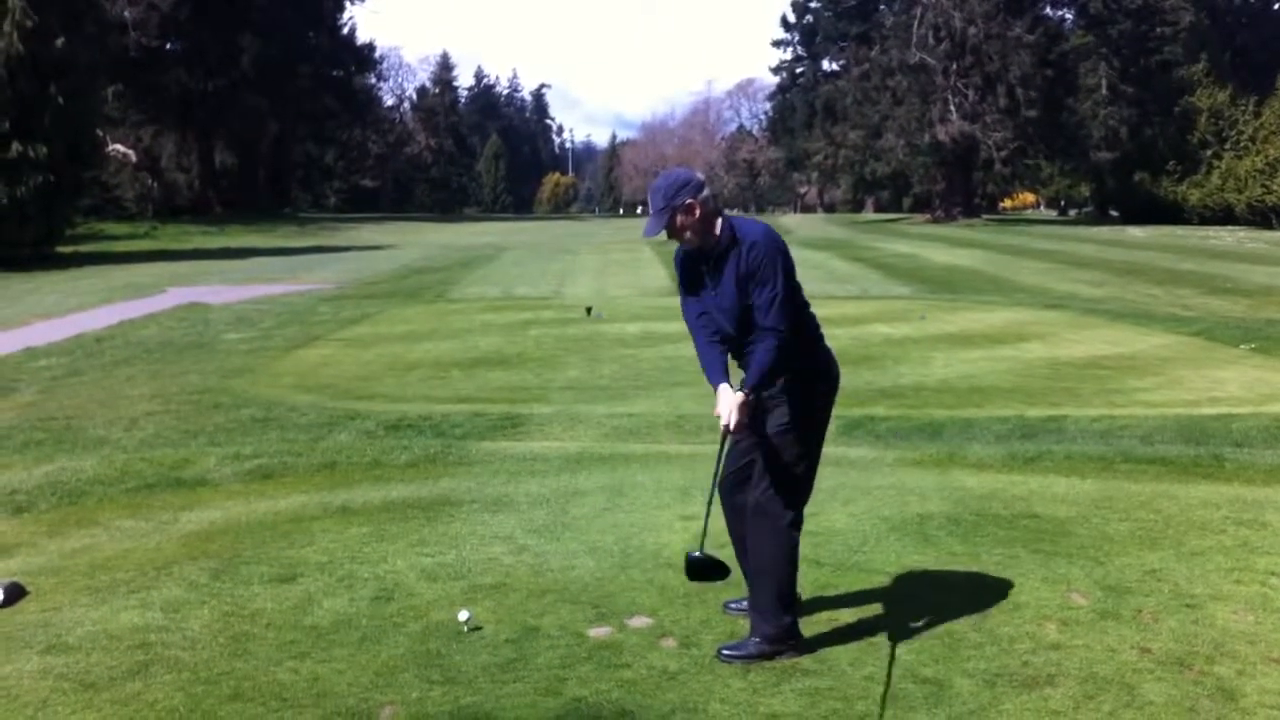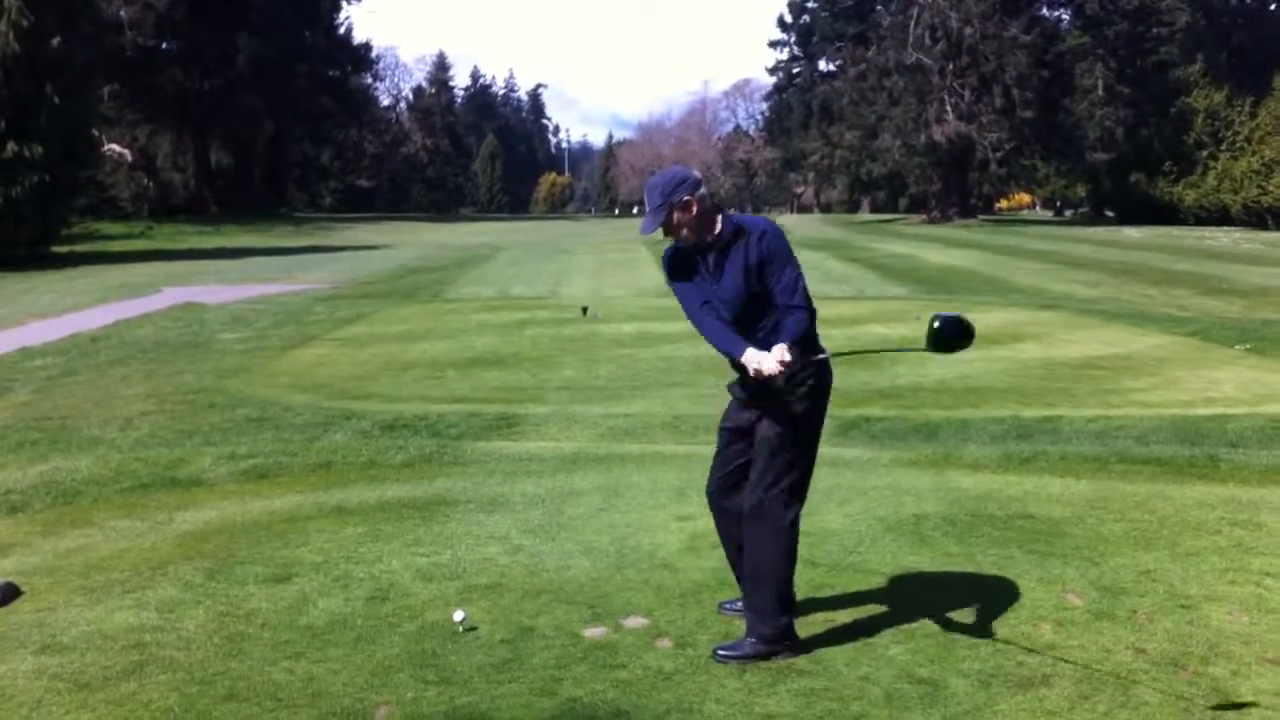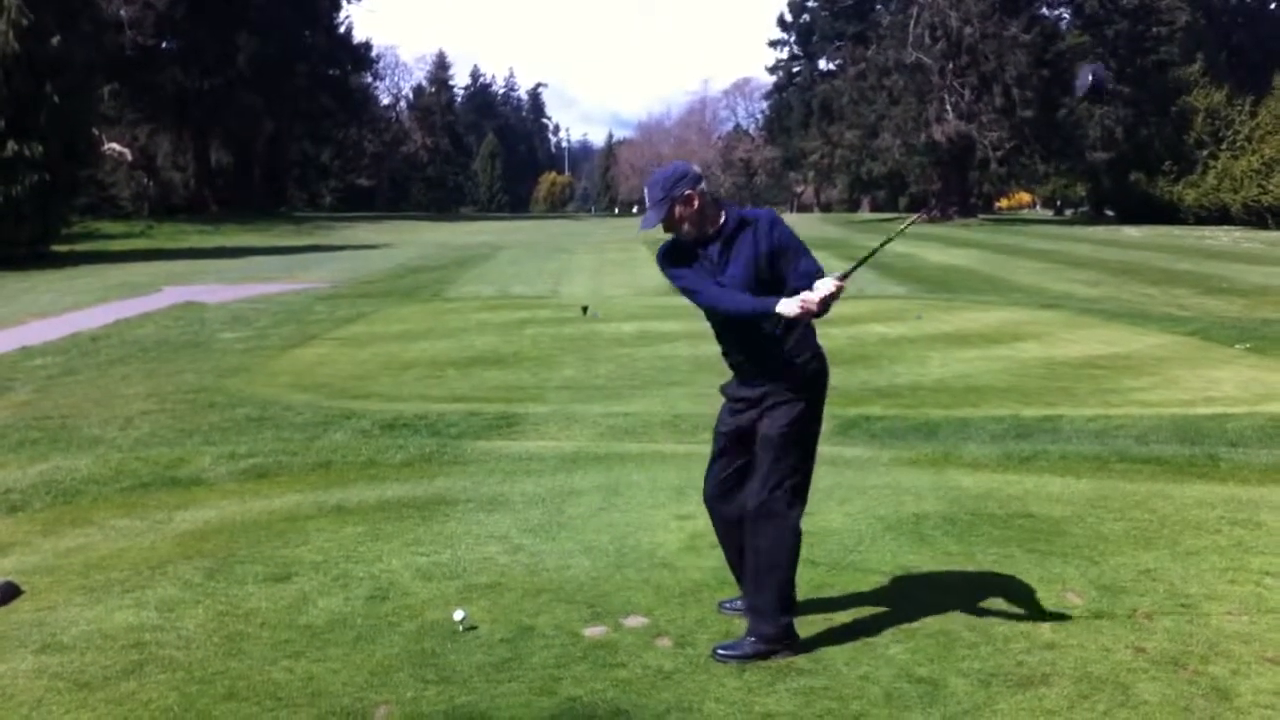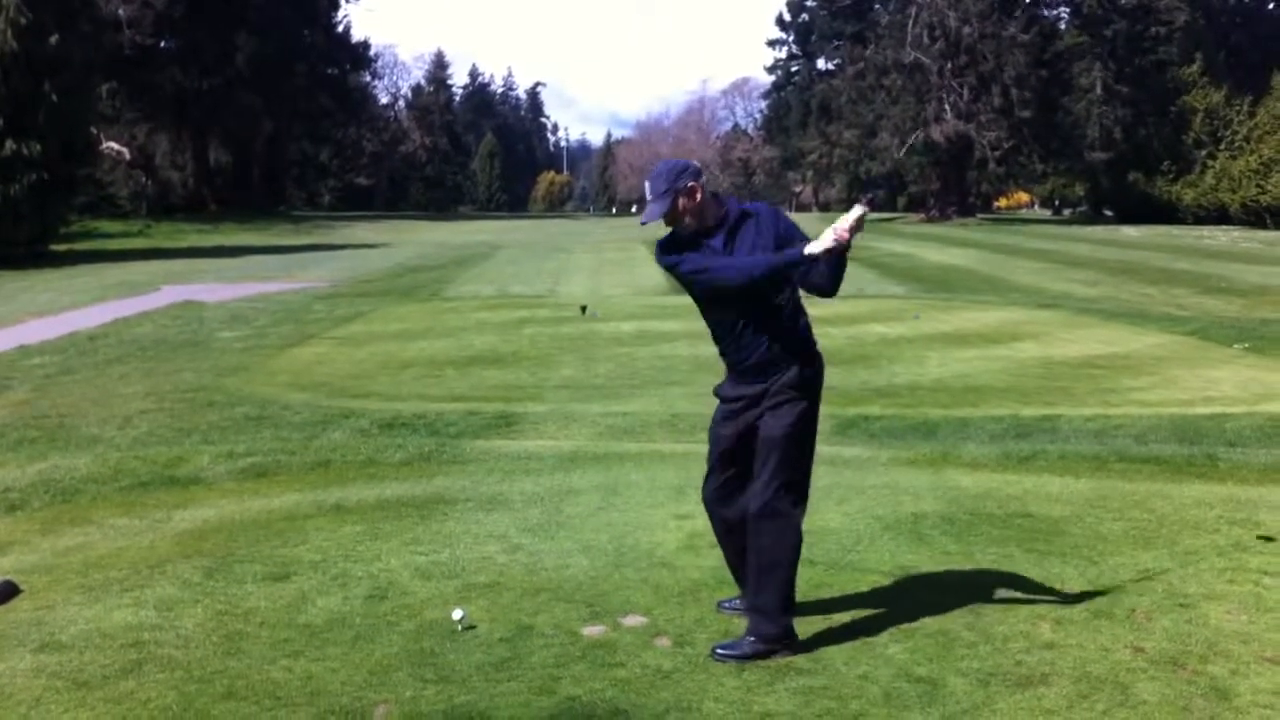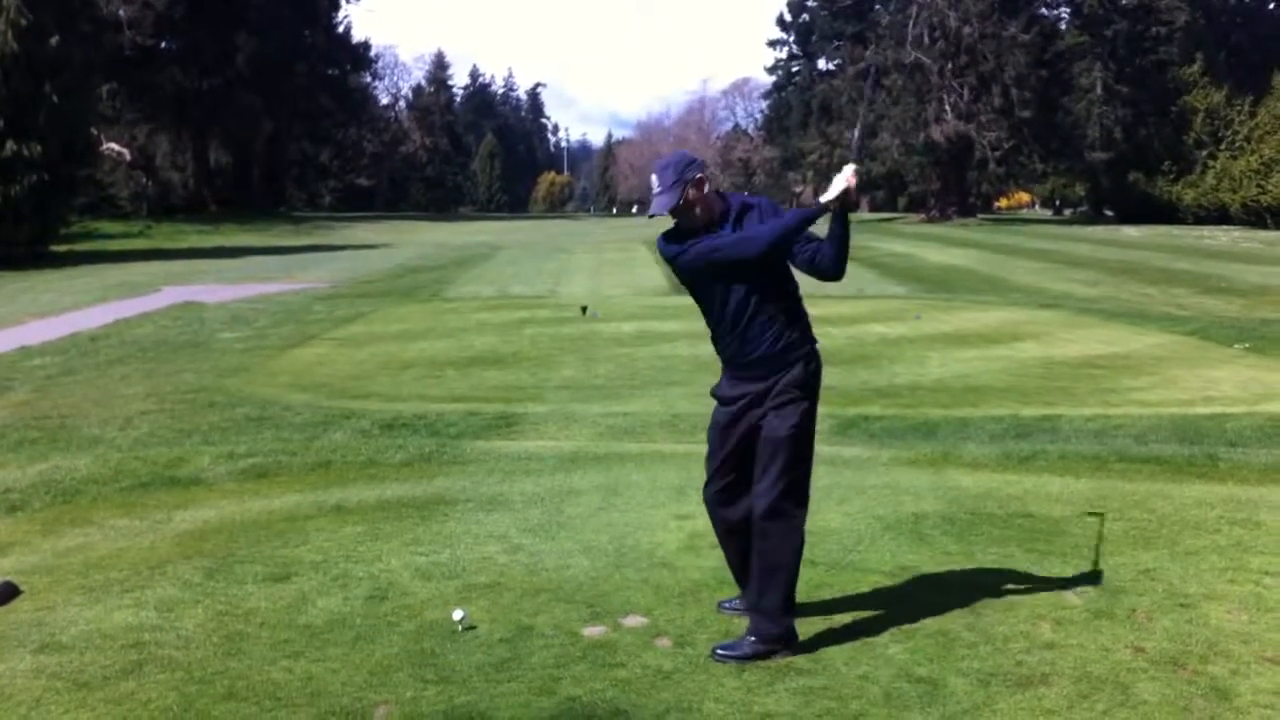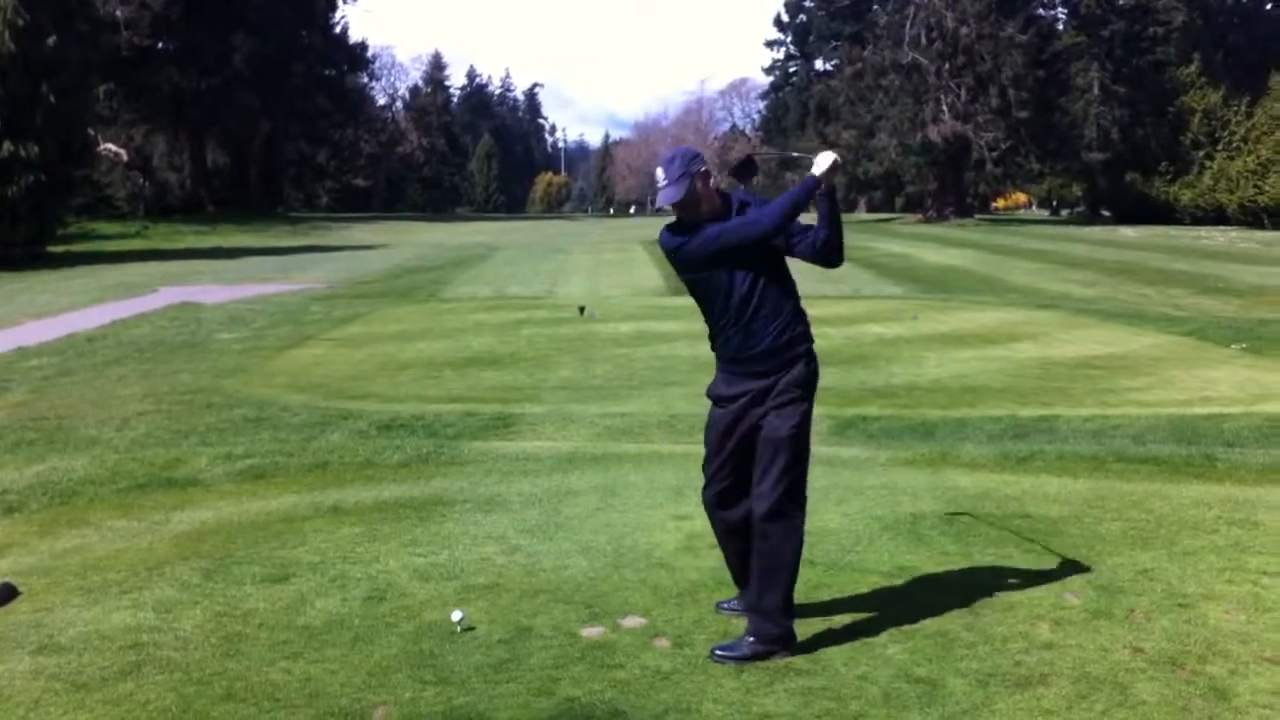
dt=0.1s
person 1, frame 1
left shoulder: (756, 242)
right shoulder: (689, 259)
left elbow: (777, 329)
right elbow: (703, 328)
left wrist: (744, 391)
right wrist: (723, 388)
left hip: (801, 382)
right hip: (762, 385)
left knee: (772, 501)
right knee: (737, 486)
left ankle: (776, 630)
right ankle: (769, 593)
person 1, frame 2
left shoulder: (759, 235)
right shoulder: (678, 261)
left elbow: (797, 304)
right elbow: (706, 318)
left wrist: (787, 349)
right wrist: (749, 356)
left hip: (798, 382)
right hip: (752, 384)
left knee: (768, 502)
right knee: (725, 489)
left ankle: (771, 629)
right ankle: (762, 593)
person 1, frame 3
left shoulder: (763, 227)
right shoulder: (675, 256)
left elbow: (812, 287)
right elbow: (718, 299)
left wrist: (819, 294)
right wrist: (781, 306)
left hip: (795, 381)
right hip: (746, 384)
left knee: (772, 501)
right knee: (723, 491)
left ankle: (771, 628)
right ankle: (761, 592)
person 1, frame 4
left shoulder: (761, 218)
right shoulder: (672, 253)
left elbow: (823, 283)
right elbow: (742, 270)
left wrist: (835, 247)
right wrist: (809, 249)
left hip: (792, 379)
right hip: (740, 384)
left knee: (772, 502)
right knee: (721, 493)
left ankle: (771, 628)
right ankle: (759, 593)
person 1, frame 5
left shoulder: (760, 210)
right shoulder: (676, 246)
left elbow: (827, 267)
right elbow: (755, 246)
left wrist: (840, 211)
right wrist: (820, 205)
left hip: (790, 377)
right hip: (737, 383)
left knee: (775, 502)
right knee: (723, 495)
left ankle: (772, 628)
right ankle: (759, 592)
person 1, frame 6
left shoulder: (755, 207)
right shoulder: (675, 241)
left elbow: (828, 254)
right elbow: (761, 230)
left wrist: (825, 189)
right wrist: (811, 181)
left hip: (788, 376)
right hip: (733, 382)
left knee: (775, 502)
right knee: (722, 496)
left ankle: (770, 629)
right ankle: (756, 593)
